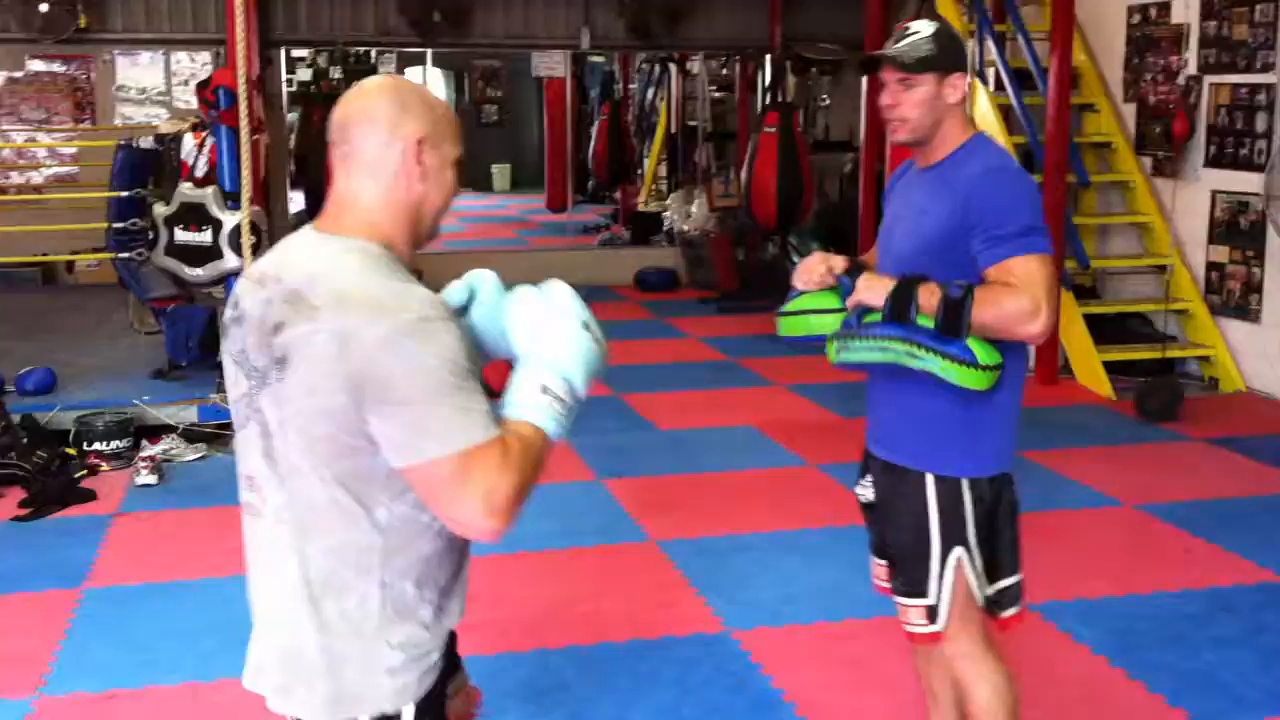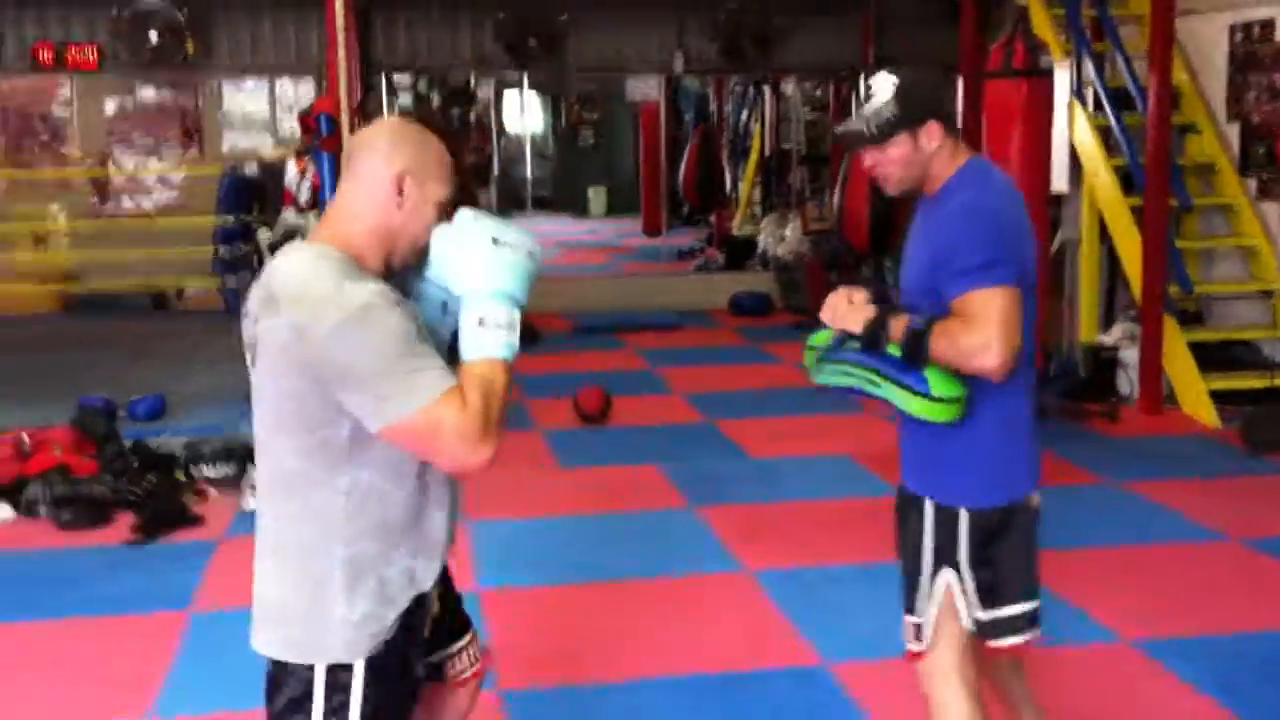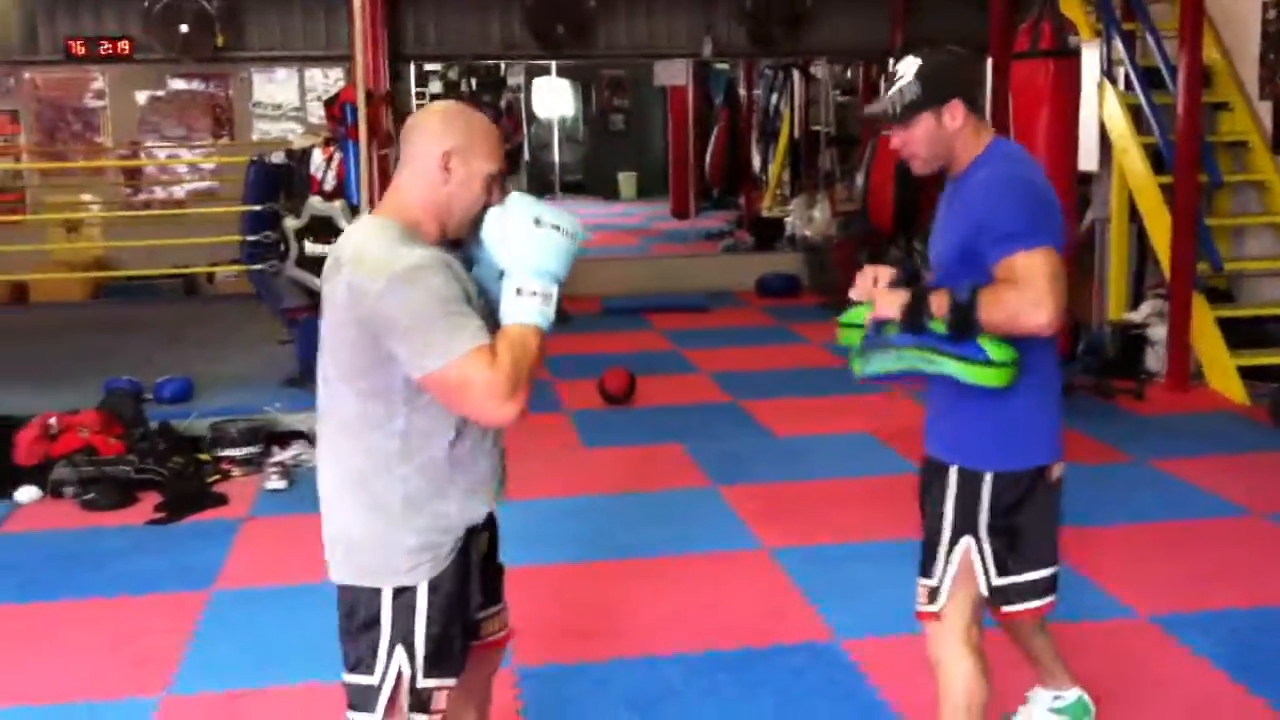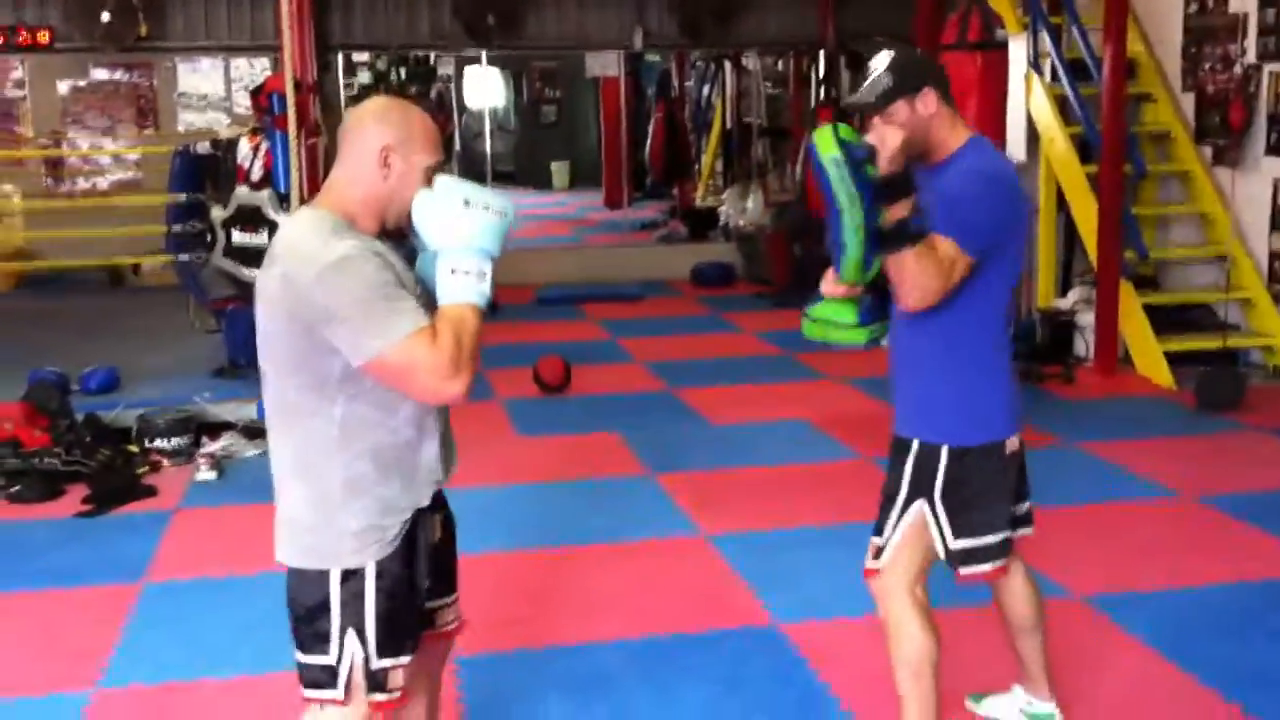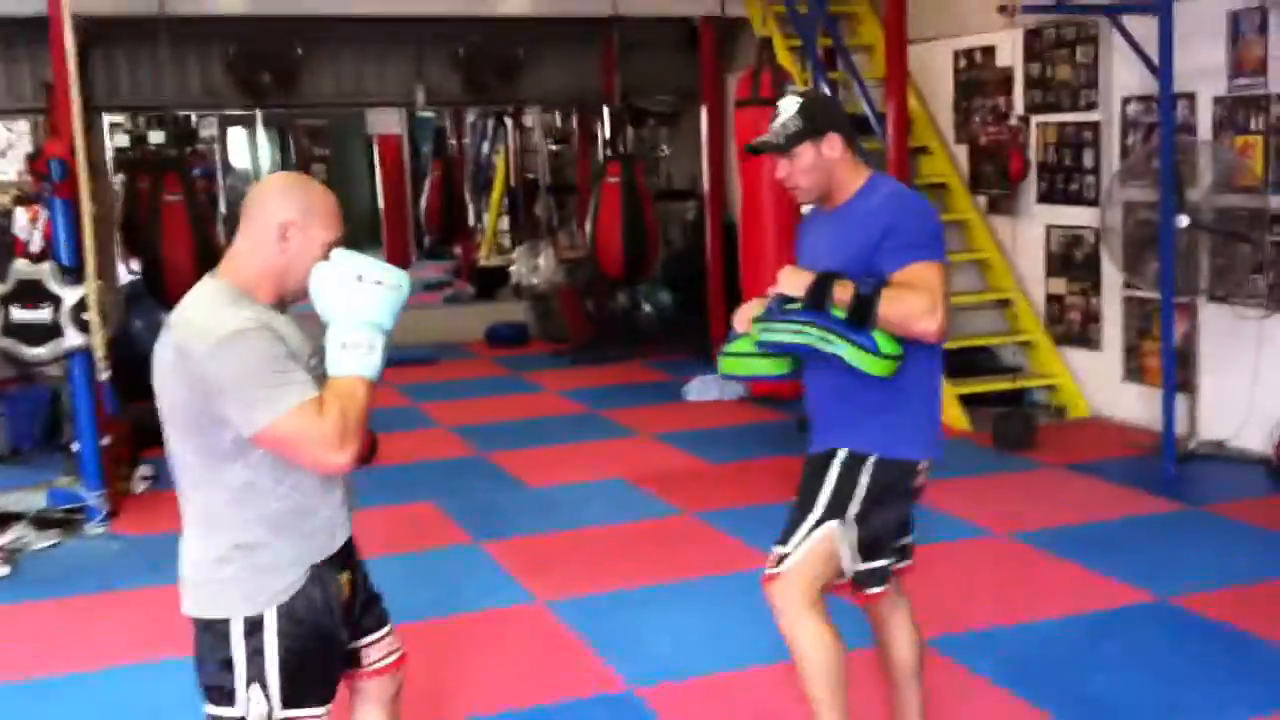
dt=1s
person 1, frame 1
left shoulder: (993, 182)
right shoulder: (907, 178)
left elbow: (1030, 311)
left wrist: (908, 296)
right wrist: (845, 269)
left hip: (953, 450)
right hip: (897, 436)
left knee: (952, 633)
right knee: (928, 617)
person 1, frame 2
left shoulder: (972, 213)
right shoulder: (949, 198)
left elbow: (989, 348)
left wrist: (883, 324)
right wrist: (872, 305)
left hip: (966, 471)
right hip: (958, 461)
left knee: (941, 658)
right knee: (983, 625)
person 1, frame 3
left shoulder: (1005, 186)
right shoulder: (970, 180)
left elbow: (1036, 308)
left wrist: (921, 303)
right wrist: (901, 286)
left hip: (992, 440)
right hip: (982, 431)
left knee: (946, 617)
right knee: (999, 583)
person 1, frame 4
left shoulder: (980, 181)
right shoulder: (935, 172)
left elbow: (921, 289)
right elbow: (922, 272)
left wrist: (891, 187)
right wrist: (856, 277)
left hip: (951, 418)
right hip: (976, 409)
left knee: (894, 580)
right knee: (995, 557)
person 1, frame 5
left shoulder: (898, 211)
right shoulder: (817, 222)
left elbow: (926, 315)
left wrist: (827, 291)
right wrist: (770, 309)
left hip: (877, 439)
right hip: (851, 435)
left knee: (791, 586)
right knee: (881, 594)
person 2, frame 1
left shoulder: (273, 274)
right shoulder: (396, 319)
right elbow: (483, 507)
left wrist: (453, 340)
right wrist: (551, 374)
left hip: (312, 605)
right hip: (361, 648)
person 2, frame 2
left shoulder: (312, 277)
right shoulder: (347, 310)
left elbow: (402, 382)
right elbow: (469, 442)
left wrist: (448, 298)
right wrist: (492, 304)
right hip: (342, 612)
person 2, frame 3
left shoulder: (387, 247)
right shoulder: (403, 272)
left elbow: (460, 350)
right elbow: (498, 398)
left wrist: (503, 272)
right wrist: (532, 282)
left hip: (443, 518)
right hip: (403, 543)
left knee: (473, 654)
person 2, frame 4
left shoulder: (344, 244)
right shoulder: (335, 262)
left elbow: (415, 348)
right elbow: (445, 376)
left wrist: (445, 258)
right wrist: (468, 264)
left hip: (399, 502)
right hip: (354, 528)
left knee: (422, 649)
person 2, frame 5
left shoulder: (257, 315)
right shoulder: (226, 336)
left elbow: (315, 419)
right elbow: (333, 447)
left wrist: (353, 331)
right wrist: (360, 337)
left hip: (317, 558)
right hip: (259, 588)
